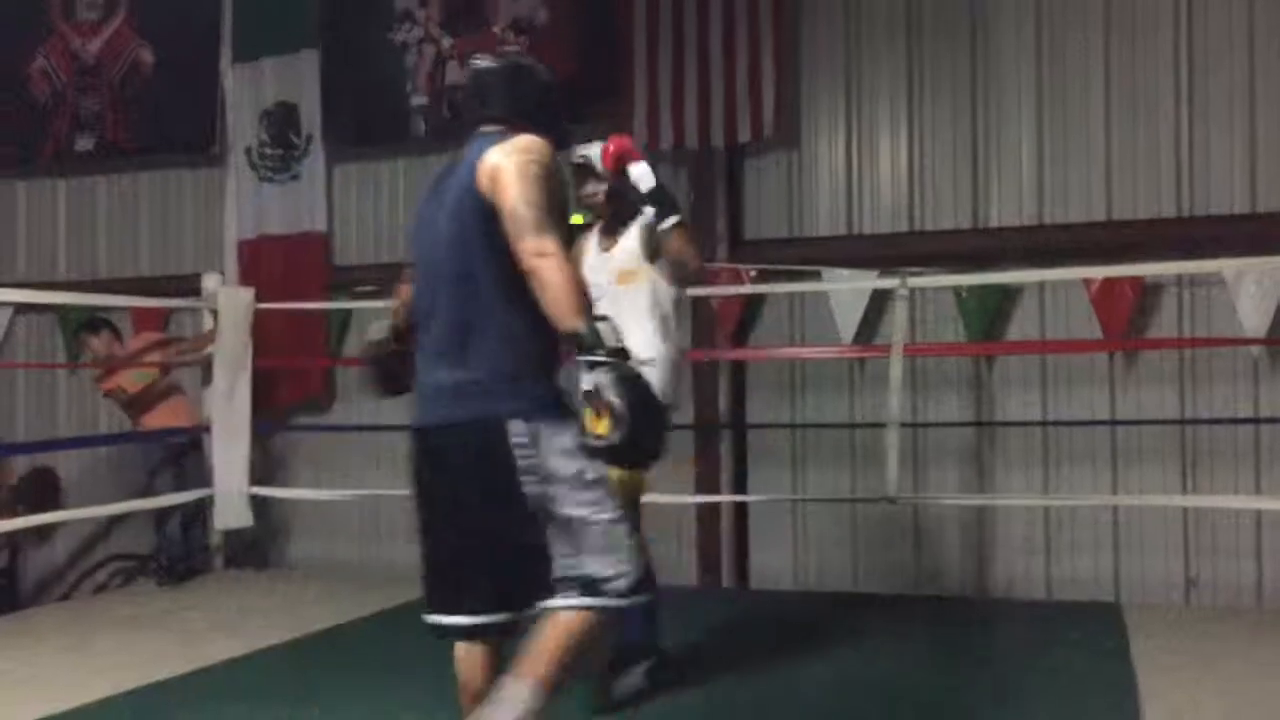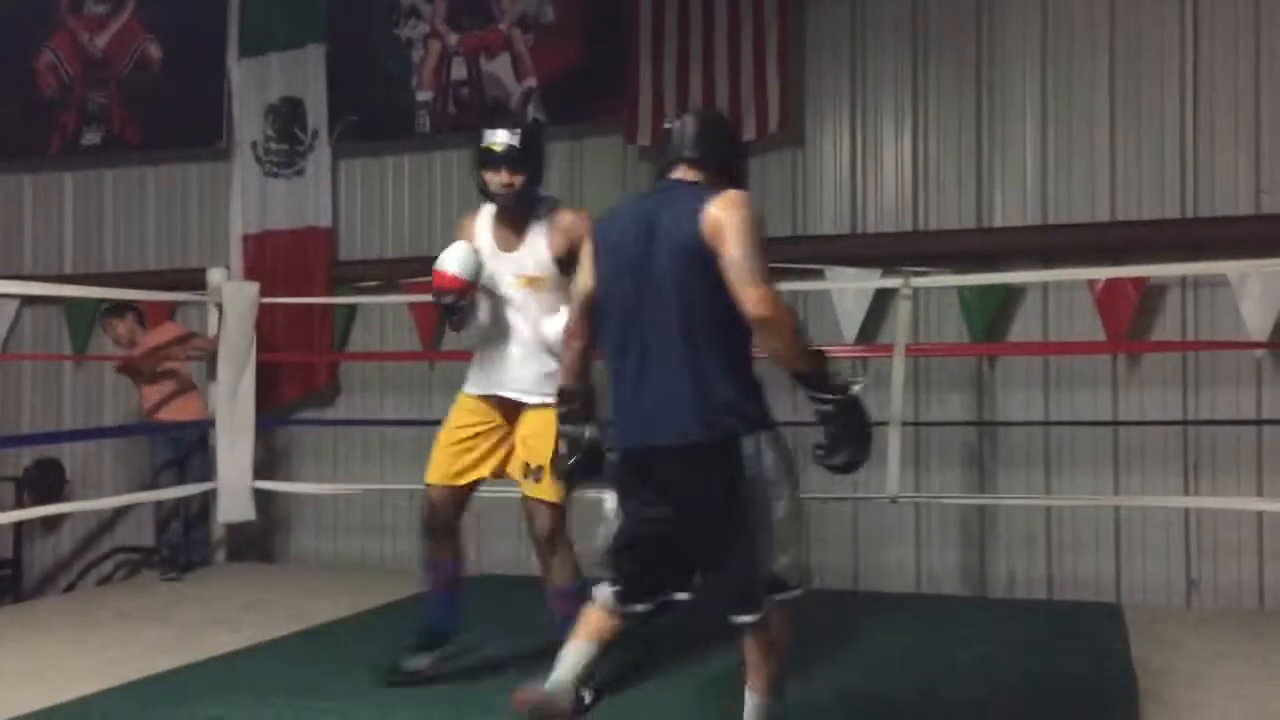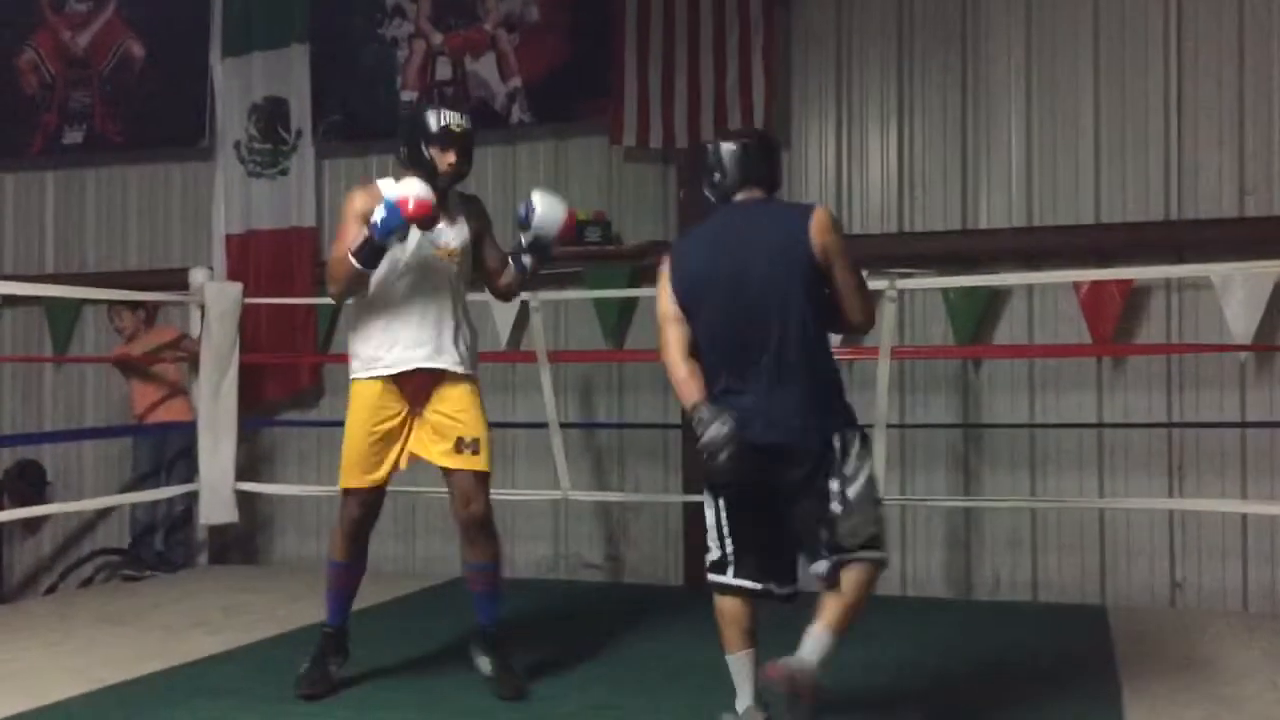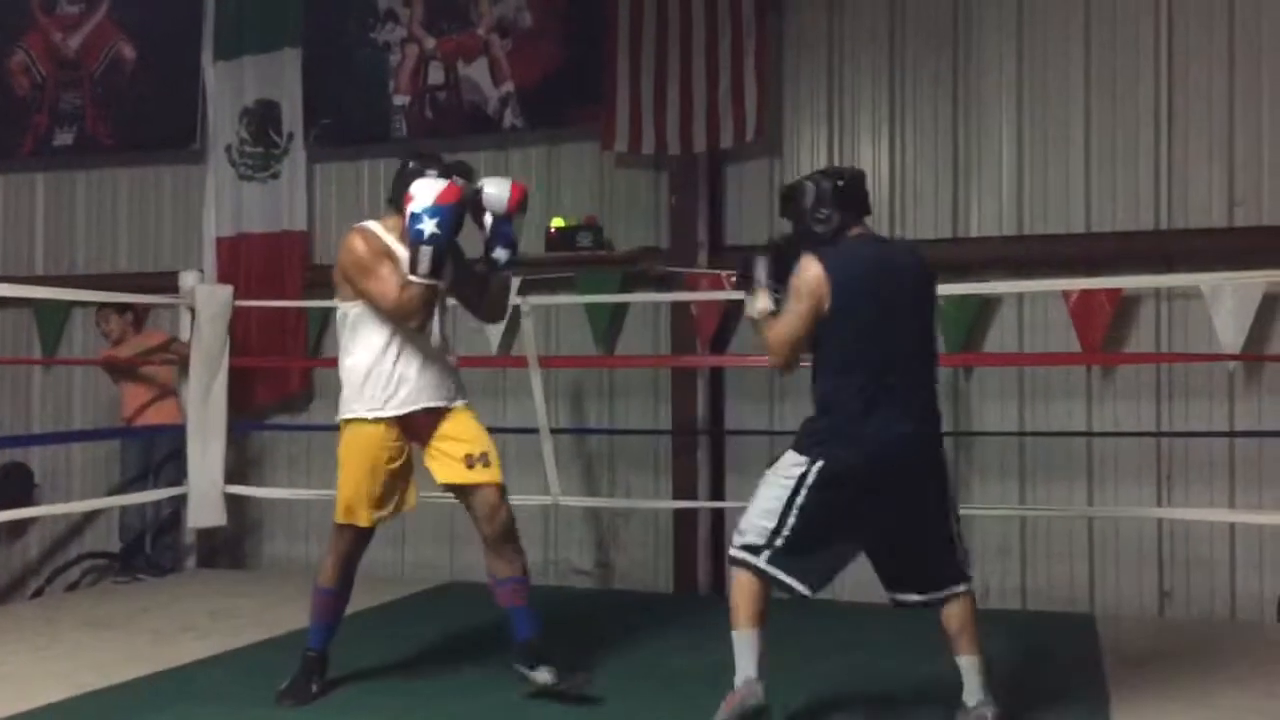
dt=0.4s
person 1, frame 1
left shoulder: (447, 181)
right shoulder: (522, 152)
left elbow: (421, 292)
right elbow: (540, 255)
right wrist: (598, 352)
left hip: (441, 415)
right hip: (508, 409)
left knee: (475, 607)
right knee: (600, 580)
person 1, frame 2
left shoulder: (608, 226)
right shoulder: (724, 206)
left elbow: (576, 329)
right elbow: (760, 307)
left wrist: (572, 415)
right wrist: (828, 390)
left hip: (637, 436)
right hip: (716, 430)
left knee: (626, 582)
right knee: (758, 590)
person 1, frame 3
left shoulder: (680, 255)
right shoulder: (813, 225)
left elbow: (676, 351)
right elbow: (857, 316)
left wrist: (708, 422)
left hip: (734, 431)
right hip: (814, 428)
left knee: (734, 572)
right knee: (858, 555)
right ankle: (805, 661)
person 1, frame 4
left shoulder: (816, 267)
right shoulder: (913, 265)
left elbow: (780, 353)
left wrist: (763, 294)
left hip: (835, 451)
right hip: (914, 449)
left knee: (751, 555)
right knee: (949, 581)
person 2, frame 1
left shoulder: (653, 229)
right shoulder: (585, 244)
left elbow: (689, 267)
left wrist: (655, 199)
left ankle: (632, 652)
right ankle: (643, 647)
person 2, frame 2
left shoulder: (567, 226)
right shoulder: (472, 226)
right elbow: (461, 320)
right wrist: (451, 299)
left hip: (547, 399)
right hip: (484, 392)
left knee: (546, 530)
right knee: (438, 509)
right ankle: (436, 635)
person 2, frame 3
left shoulder: (470, 212)
right shoulder: (368, 200)
left elbow: (501, 286)
right elbow: (337, 285)
left wrist: (532, 247)
right wrist: (379, 233)
left hip: (451, 376)
right hip: (380, 376)
left knee: (474, 509)
right knee: (356, 510)
left ankle: (489, 641)
right ankle: (332, 642)
person 2, frame 4
left shoulder: (440, 247)
right shoulder: (362, 244)
left elbow: (492, 309)
right elbow: (410, 314)
left wrist: (501, 241)
right wrist: (430, 244)
left hip: (443, 405)
right hip: (375, 413)
left knee: (498, 522)
right knee: (349, 540)
left ankle: (530, 655)
right ankle: (313, 662)
person 3, frame 1
left shoulder: (148, 343)
right shoulder: (106, 376)
left elbow: (194, 346)
right elbow: (132, 406)
right wrist: (157, 383)
left hip: (187, 430)
right hip: (156, 438)
left ankle: (198, 563)
right ankle: (171, 566)
person 3, frame 2
left shoulder: (168, 332)
right shoulder: (127, 360)
left elbow: (209, 346)
right elbow: (145, 374)
right wrist: (165, 356)
left hip: (193, 423)
right hip: (162, 428)
left knee: (196, 493)
left ankle: (198, 557)
right ankle: (172, 560)
person 3, frame 3
left shoulder: (165, 334)
right shoulder: (122, 353)
left elbow: (198, 351)
right elbow: (138, 364)
right wrist: (160, 355)
left hip: (180, 423)
right hip: (147, 427)
left knee: (178, 492)
right knee: (143, 490)
left ankle: (176, 557)
right ankle: (140, 558)
person 3, frame 4
left shoulder: (154, 337)
right shoulder: (111, 356)
left elbow: (187, 353)
right elbow: (127, 366)
right wrist: (149, 357)
left hip: (168, 426)
right hip: (135, 431)
left knee: (166, 495)
right knee: (132, 494)
left ankle: (162, 560)
right ankle: (131, 561)
